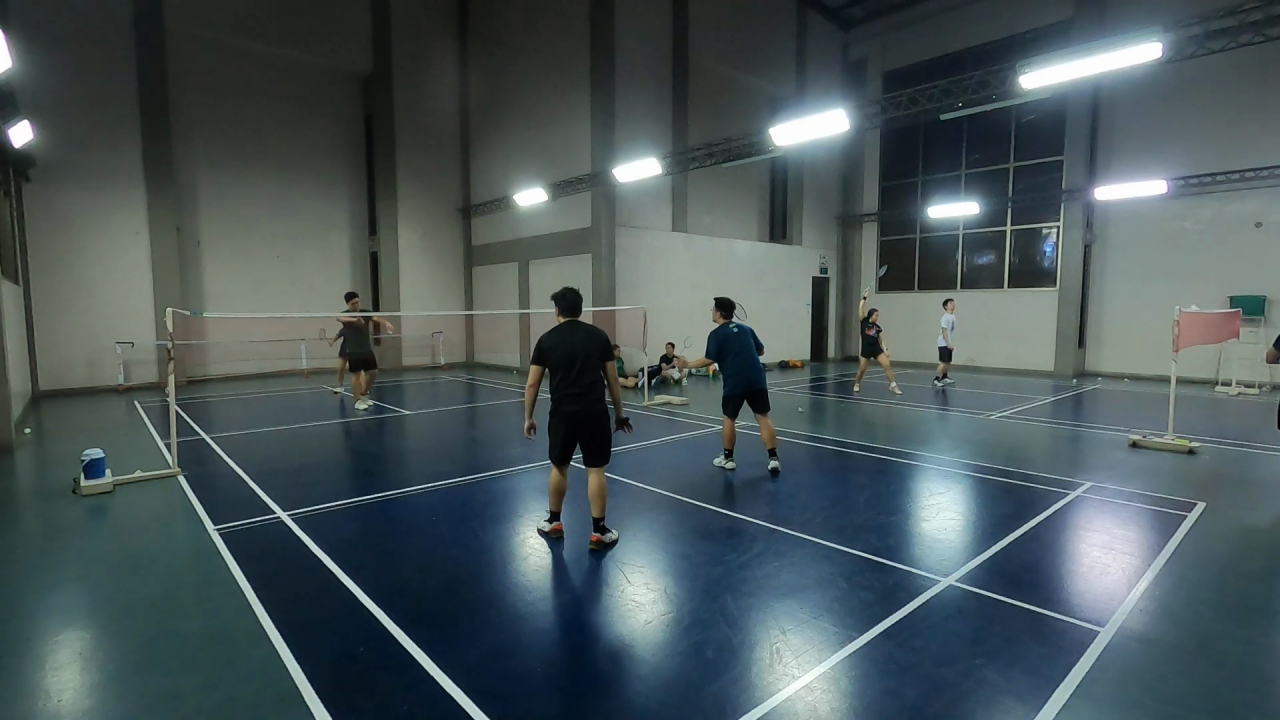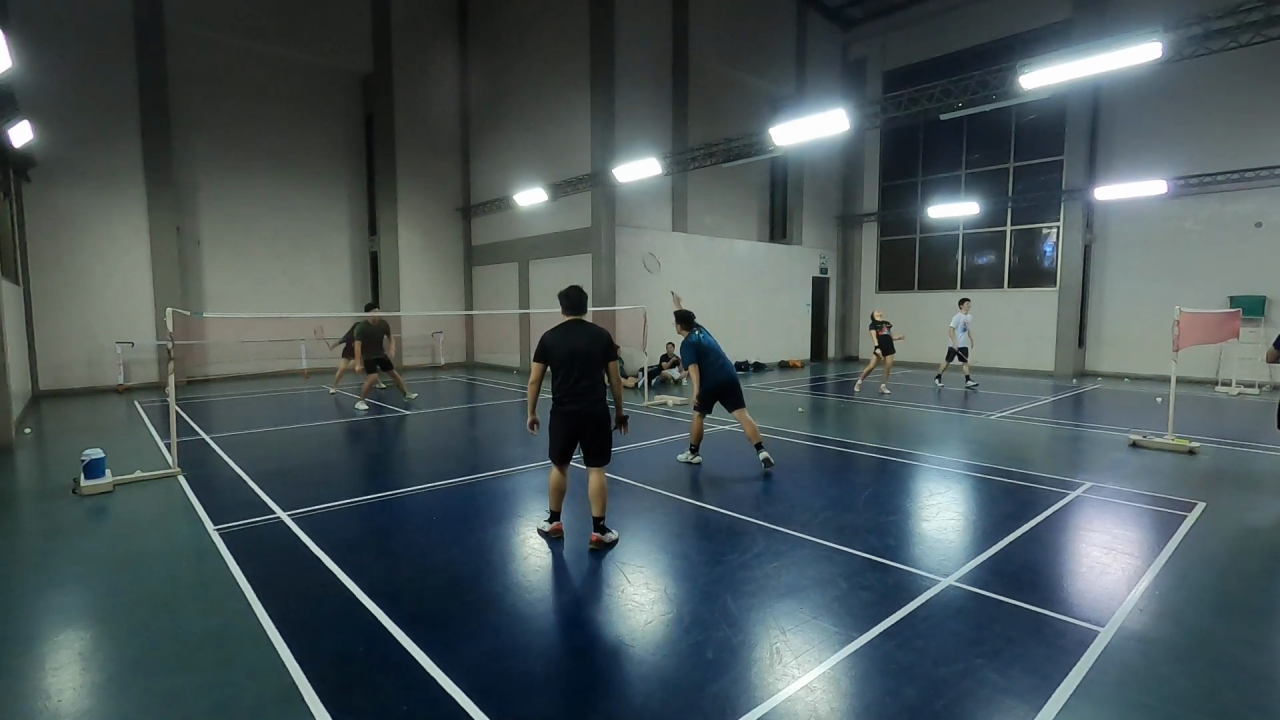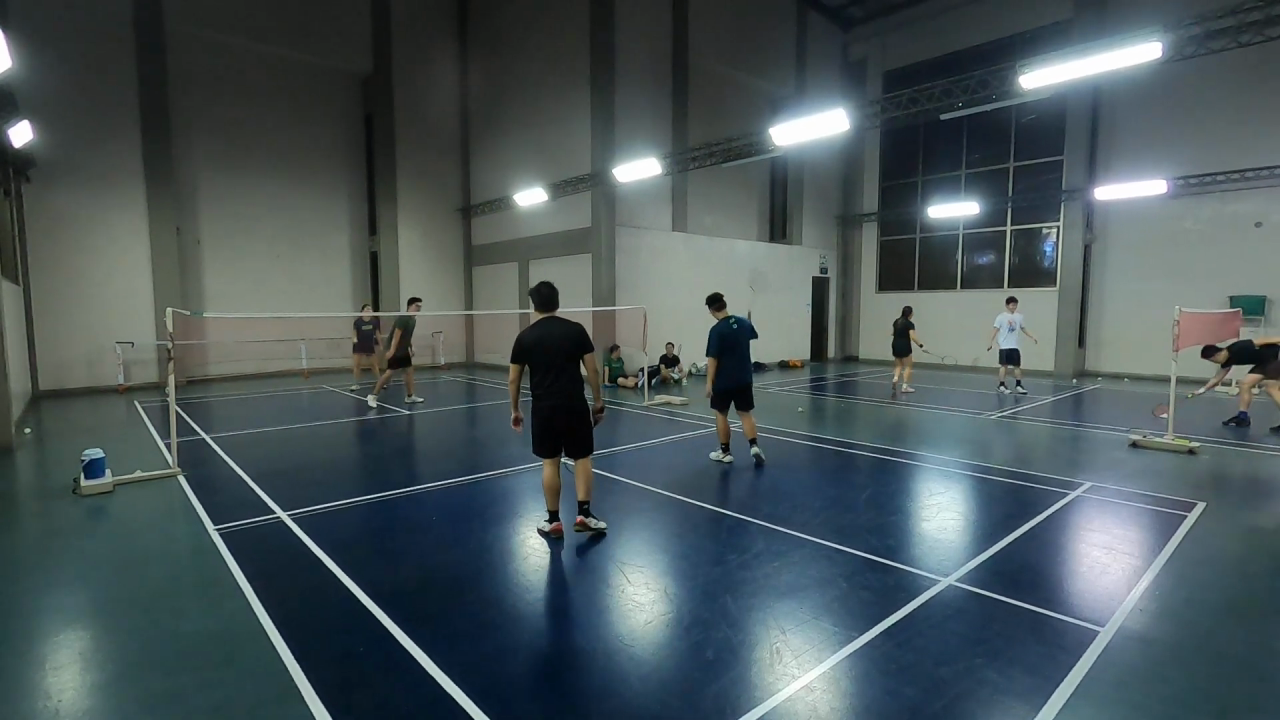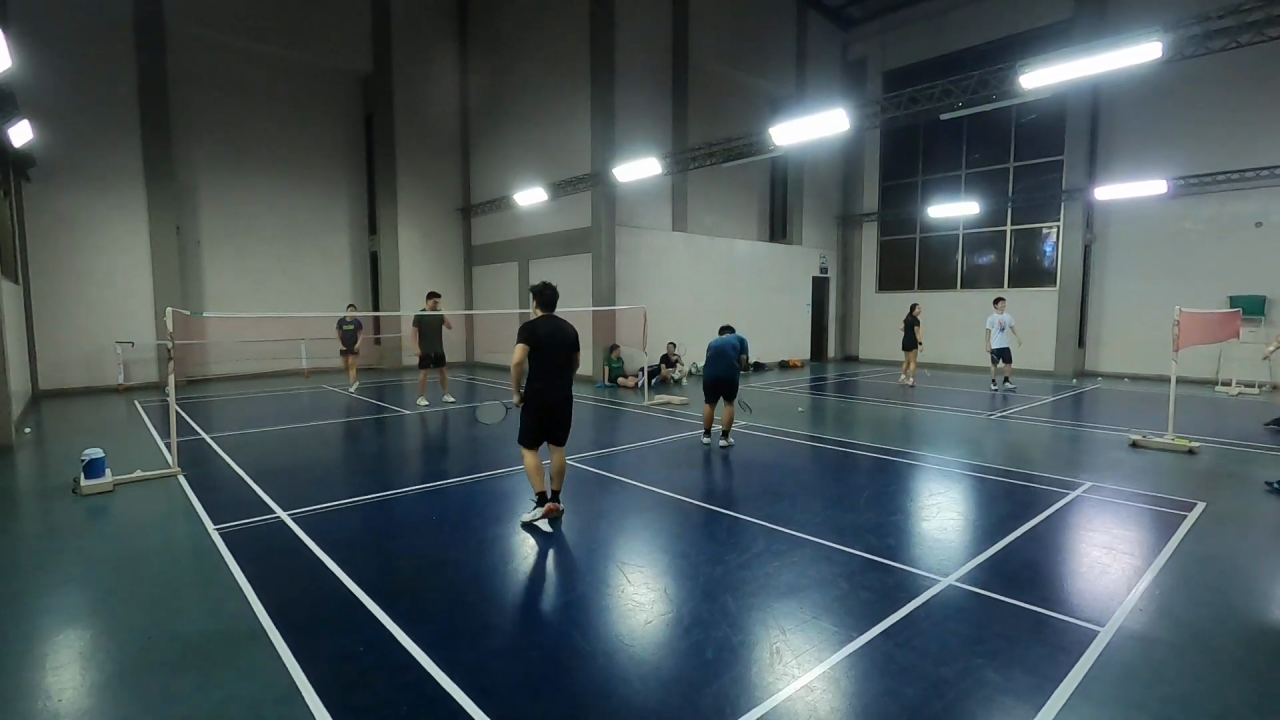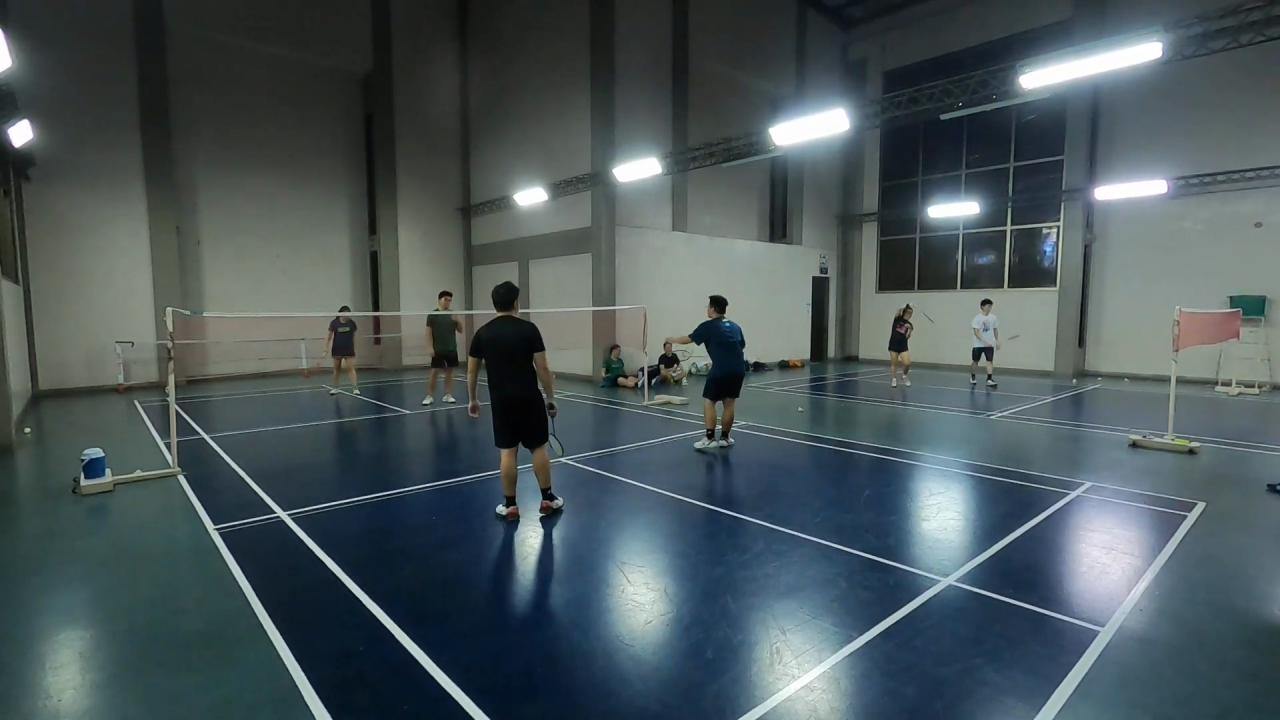
dt=1s
person 1, frame 1
left shoulder: (547, 340)
right shoulder: (598, 336)
left elbow: (532, 384)
right elbow: (613, 379)
left wrist: (528, 417)
right wrist: (619, 413)
left hip: (562, 413)
right hip: (594, 412)
left knee: (559, 467)
right knee: (596, 470)
left ankle: (554, 522)
right ankle: (599, 531)
person 1, frame 2
left shoulder: (549, 338)
right shoulder: (602, 335)
left elbow: (534, 381)
right elbow: (615, 379)
left wrist: (531, 413)
right wrist: (619, 411)
left hip: (563, 412)
right hip: (595, 412)
left knee: (559, 467)
right knee: (597, 470)
left ankle: (554, 522)
right ankle: (599, 531)
person 1, frame 3
left shoulder: (525, 336)
right shoulder: (576, 330)
left elbow: (513, 379)
right elbow: (593, 370)
left wrist: (515, 411)
right wrist: (598, 402)
left hip: (543, 408)
right hip: (574, 406)
left knee: (550, 463)
right knee: (582, 459)
left ankle: (553, 521)
right ankle: (584, 514)
person 1, frame 4
left shoulder: (530, 328)
right shoulder: (569, 329)
left elbow: (517, 361)
right elbow: (575, 364)
left wrist: (516, 392)
left hip: (537, 399)
right hip: (563, 398)
left knee: (529, 449)
right knee: (557, 449)
left ankle: (542, 502)
right ankle: (555, 502)
person 1, frame 5
left shoulder: (483, 333)
right shoulder: (528, 329)
left elbow: (471, 371)
right elbow: (542, 368)
left wrist: (473, 399)
right wrist: (550, 398)
left hip: (501, 401)
right hip: (529, 399)
left knee: (507, 452)
right knee: (539, 447)
left ankle: (510, 505)
right ankle: (547, 499)
